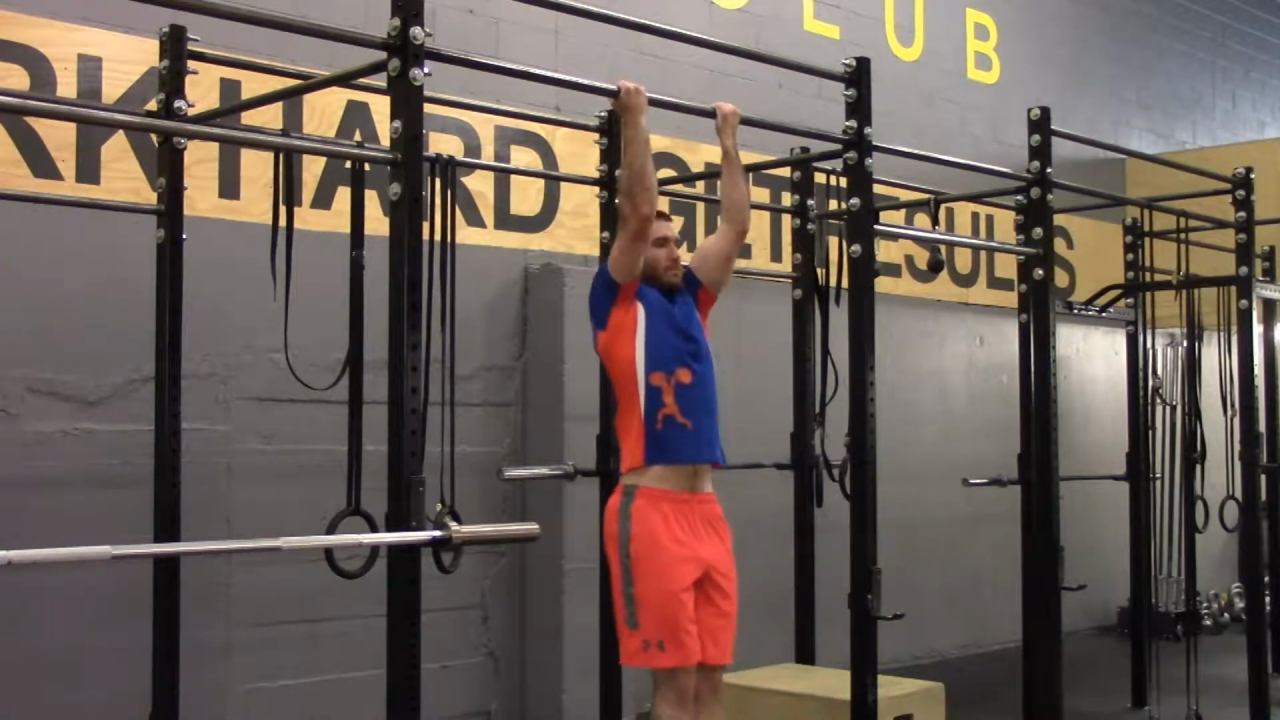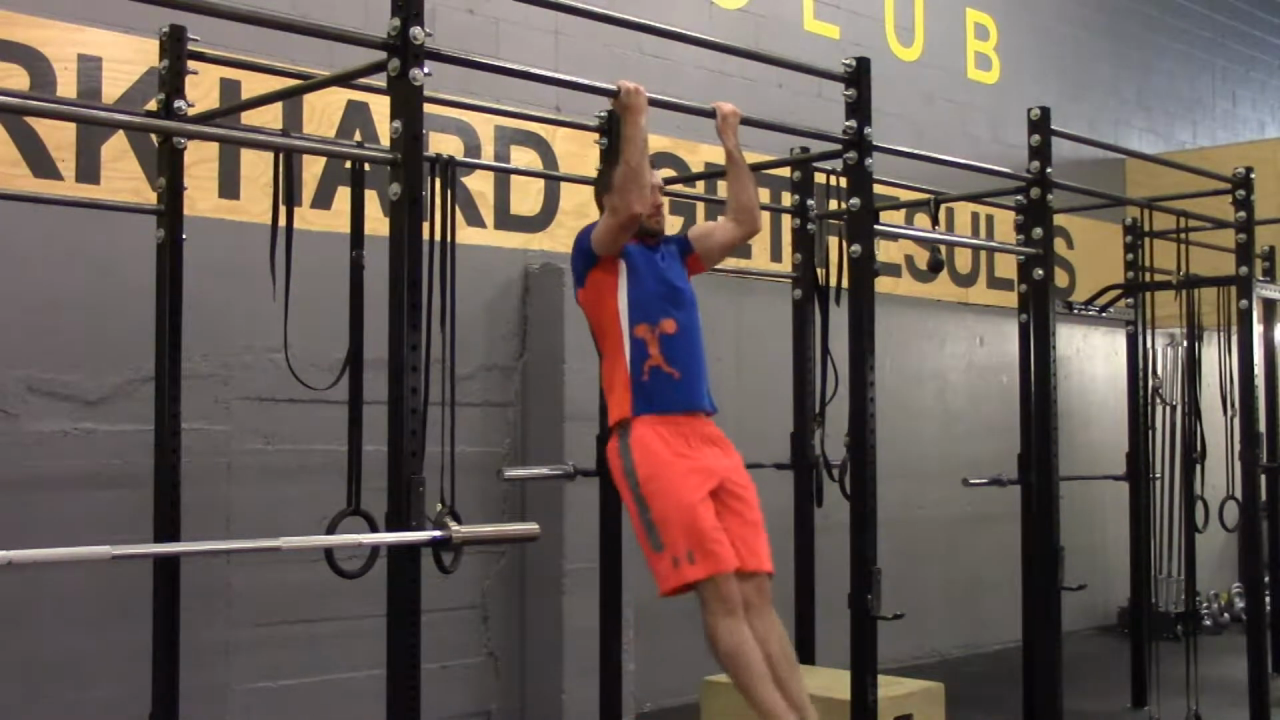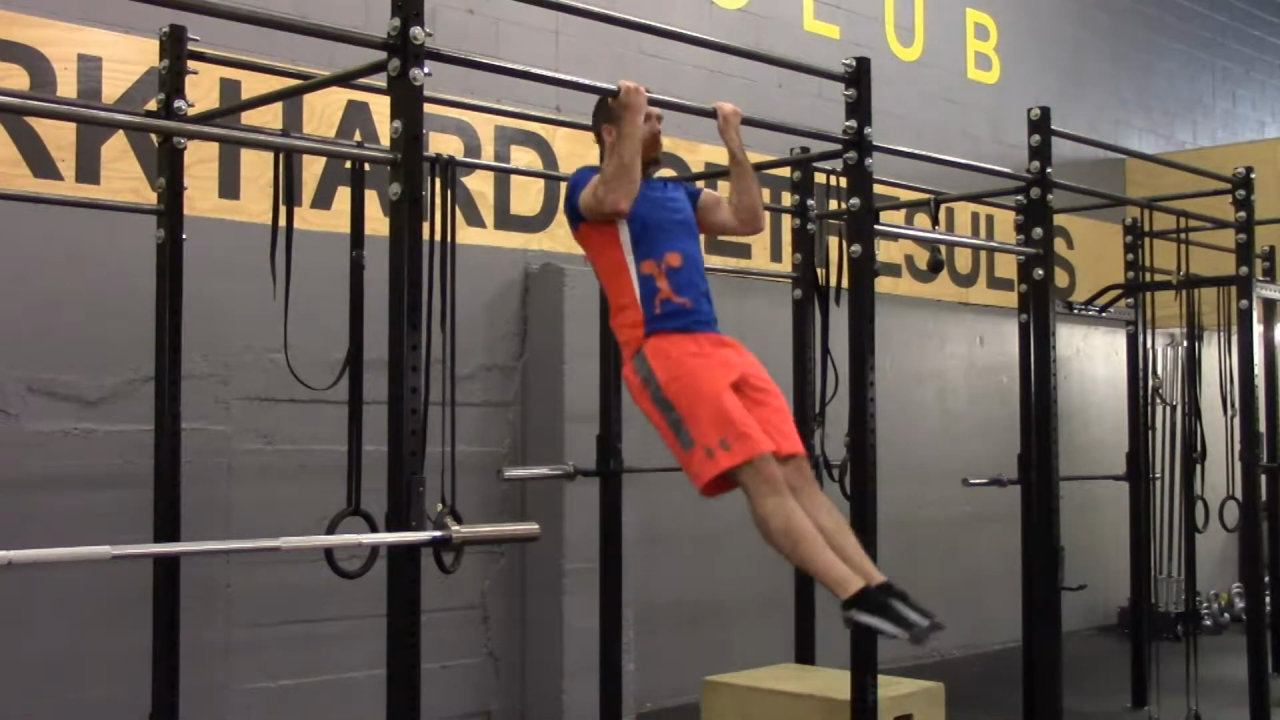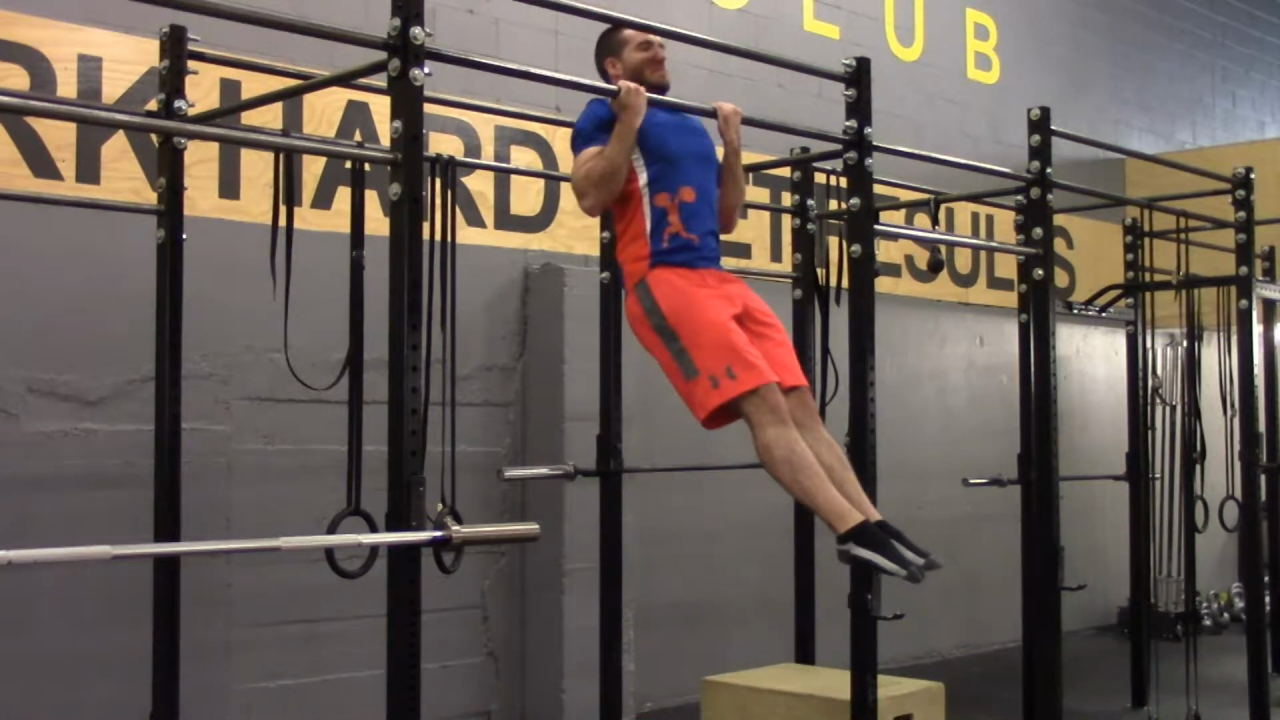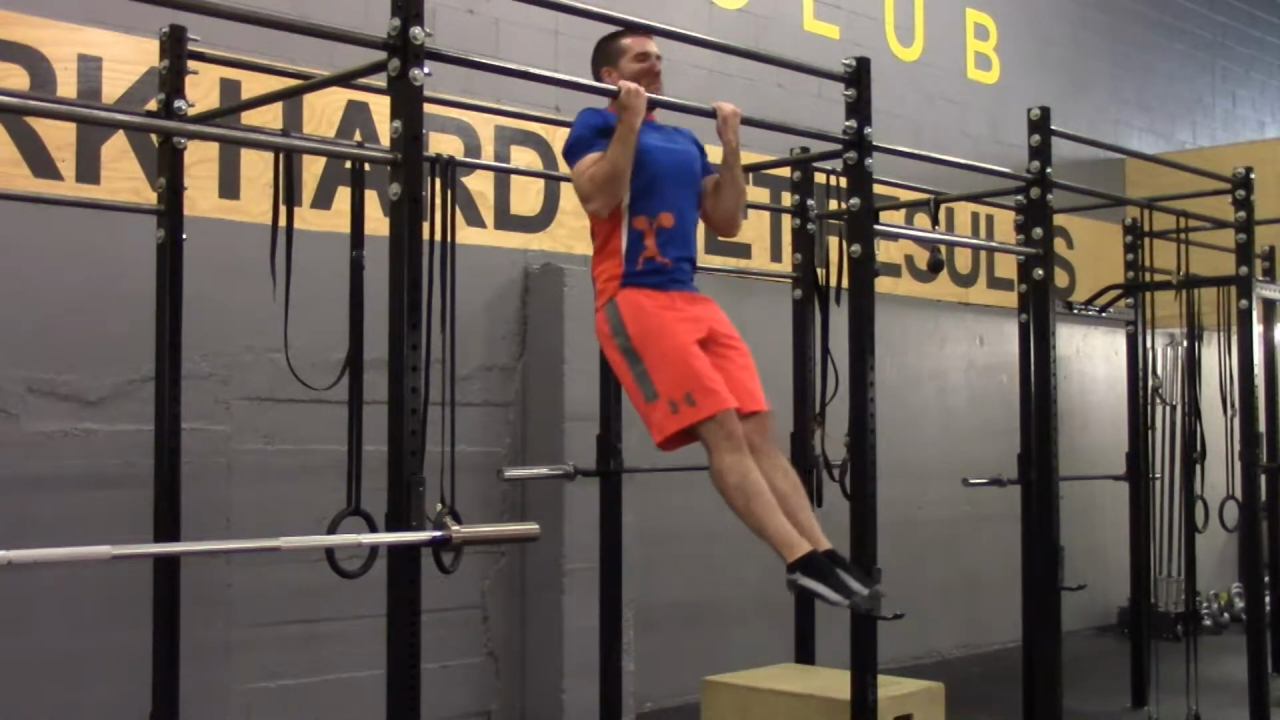
dt=0.4s
person 1, frame 1
left shoulder: (690, 302)
right shoulder: (619, 303)
left elbow: (735, 225)
right elbow: (636, 213)
left wrist: (728, 140)
right wrist: (634, 122)
left hip: (708, 514)
right hip: (650, 514)
person 1, frame 2
left shoulder: (674, 254)
right shoulder: (599, 254)
left elbow: (745, 222)
right elbow: (629, 206)
left wrist: (730, 140)
right wrist: (633, 120)
left hip: (710, 440)
right hip: (650, 443)
left knee: (755, 595)
right knee: (720, 595)
person 1, frame 3
left shoulder: (676, 191)
right shoulder: (588, 186)
left elbow: (748, 220)
right elbow: (618, 198)
left wrist: (732, 142)
right wrist: (629, 114)
left hip: (720, 345)
right hip: (661, 353)
left knee: (798, 475)
right knee: (762, 475)
left ankle: (877, 587)
right ankle: (854, 597)
person 1, frame 4
left shoulder: (690, 125)
right shoulder: (603, 116)
right elbow: (592, 197)
left wrist: (732, 144)
right wrist: (630, 120)
left hip: (721, 280)
right hip: (663, 282)
left knee: (801, 407)
right knee: (766, 406)
left ankle: (875, 524)
right ankle: (853, 531)
person 1, frame 5
left shoulder: (683, 139)
right shoulder: (597, 123)
left elbow: (727, 223)
right elbow: (599, 202)
left wrist: (730, 145)
right wrist: (628, 121)
left hip: (693, 301)
right hip: (635, 301)
left knee: (759, 434)
right knee: (723, 432)
left ankle: (824, 553)
right ankle: (802, 561)
